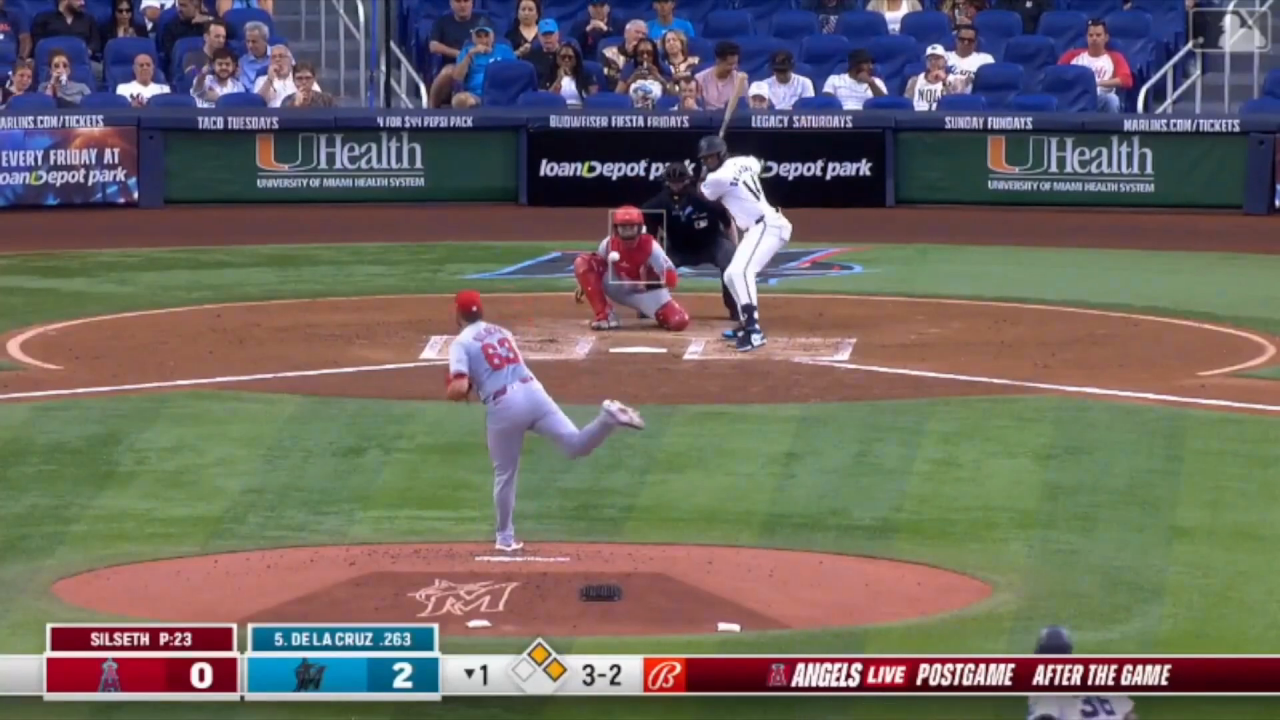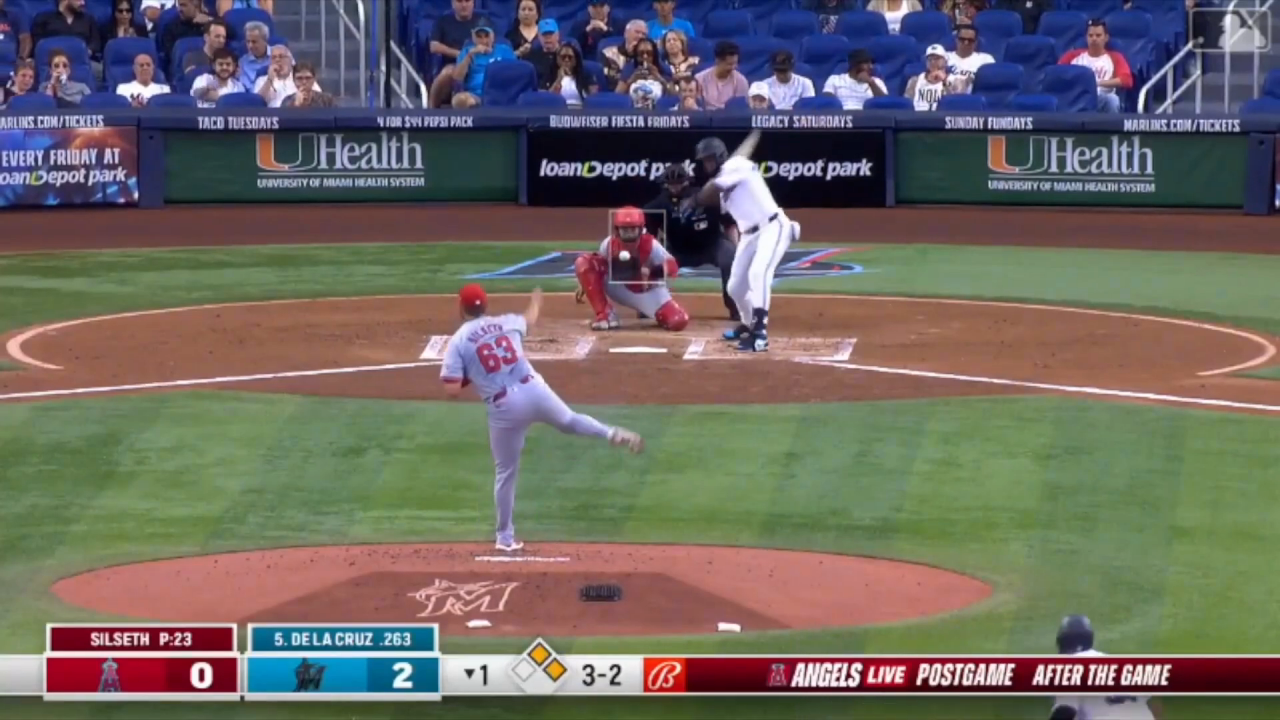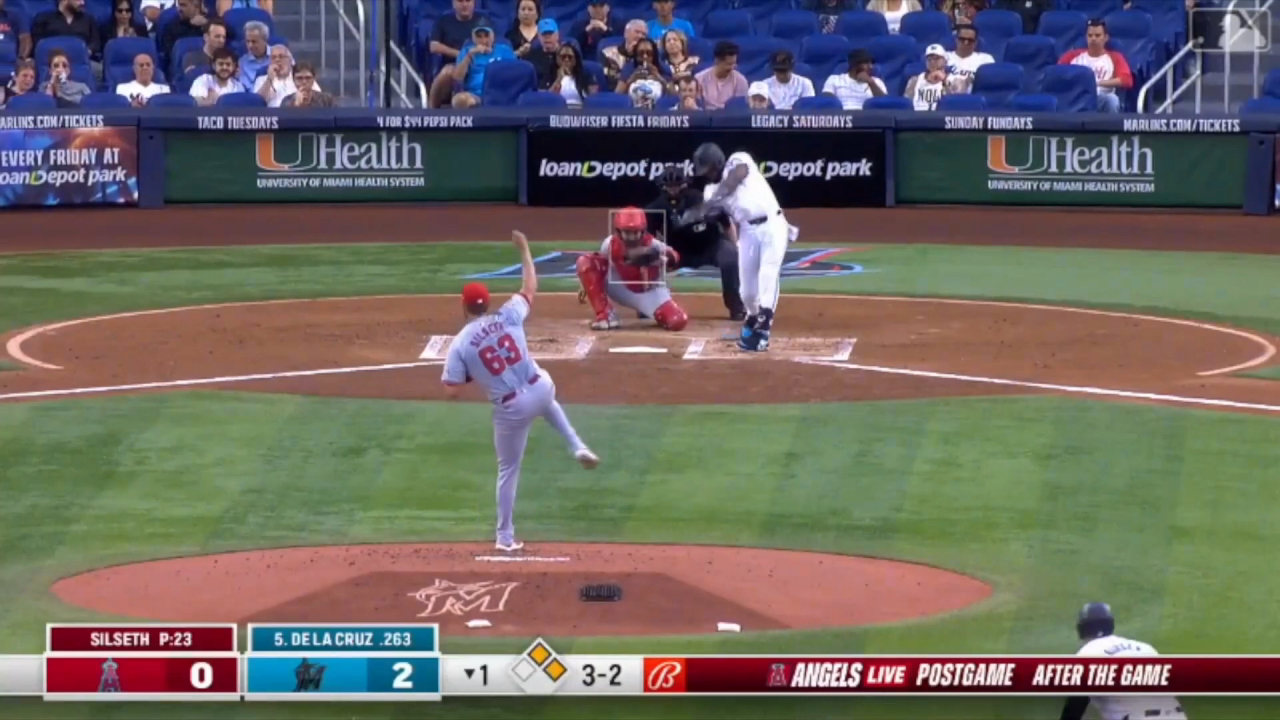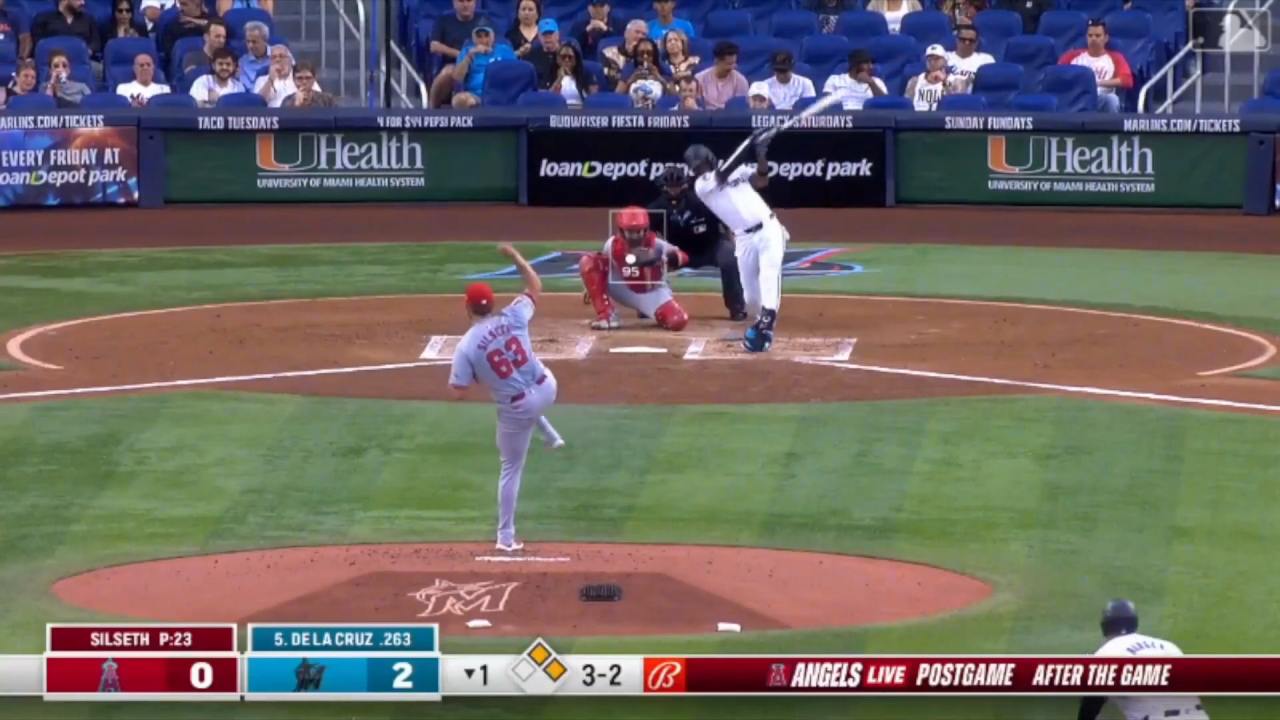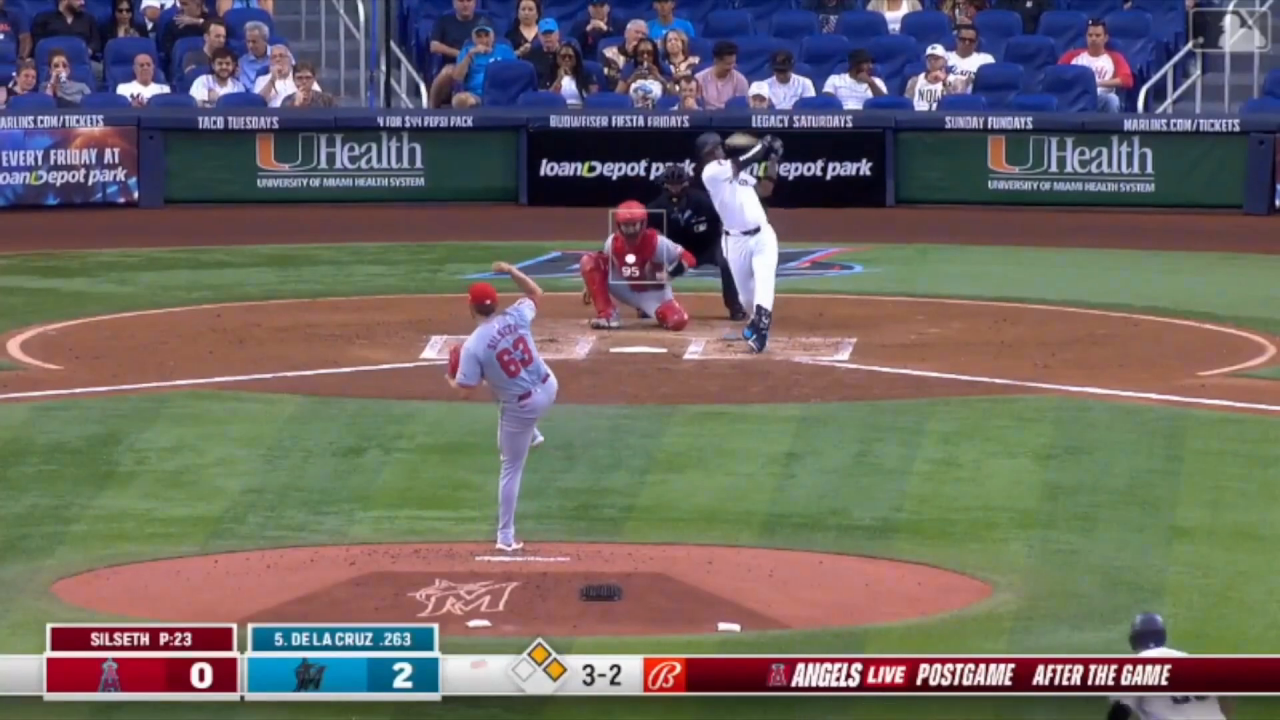
dt=0.1s
person 1, frame 1
left shoulder: (461, 343)
right shoulder: (501, 333)
left elbow: (457, 390)
left wrist: (464, 392)
left hip: (503, 409)
right hip: (532, 394)
left knee: (505, 475)
right knee: (577, 446)
left ankle: (505, 537)
right ankle: (608, 416)
person 1, frame 2
left shoulder: (458, 342)
right shoulder: (505, 323)
left elbow: (452, 391)
right elbow: (530, 319)
left wrist: (467, 380)
right wrist: (536, 300)
left hip: (505, 409)
right hip: (535, 391)
left knee: (506, 474)
right knee: (569, 421)
left ankle: (505, 537)
right ankle: (613, 434)
person 1, frame 3
left shoulder: (459, 344)
right shoulder: (507, 316)
left elbow: (451, 392)
right elbow: (530, 286)
left wrist: (467, 376)
right wrist: (524, 250)
left hip: (511, 409)
right hip: (540, 387)
left knee: (508, 472)
left ankle: (506, 537)
right ankle: (579, 449)
person 1, frame 4
left shoulder: (466, 346)
right shoulder: (512, 317)
left elbow: (459, 392)
right elbow: (535, 286)
left wrist: (464, 378)
right wrist: (516, 256)
left hip: (516, 408)
right hip: (547, 387)
left knee: (511, 470)
left ankle: (506, 537)
right ankle: (553, 439)
person 1, frame 5
left shoulder: (473, 345)
right shoulder: (516, 317)
left elbow: (465, 392)
right elbow: (536, 293)
left wrist: (452, 381)
right wrist: (511, 270)
left hip: (520, 407)
right hip: (549, 388)
left knee: (511, 470)
left ankle: (506, 536)
right ankle: (532, 436)
person 2, frame 1
left shoulder: (718, 177)
right shoulder: (743, 162)
left elbow: (705, 193)
right elbow: (757, 165)
left wrist: (707, 173)
left hip: (767, 227)
right hip: (755, 230)
left knee: (739, 272)
right knee: (731, 276)
left ankle: (754, 331)
right ankle: (748, 325)
person 2, frame 2
left shoulder: (735, 166)
right shoulder: (725, 177)
left elbow: (706, 195)
left wrist: (696, 198)
left hip: (773, 228)
right hip: (751, 235)
left knee: (758, 275)
right knee: (735, 286)
left ankle: (759, 334)
right ankle: (749, 325)
person 2, frame 3
left shoulder: (737, 160)
right shoulder: (711, 189)
left elbow: (739, 174)
right elbow: (708, 209)
left wrist: (714, 200)
right wrist: (697, 213)
left hip: (773, 226)
right hip: (748, 234)
left knee: (768, 276)
right knee: (747, 289)
left ankle: (761, 333)
right ankle: (753, 319)
person 2, frame 4
left shoulder: (734, 169)
right shoulder: (702, 185)
left elbow: (760, 182)
right elbow: (724, 174)
left wrist: (761, 153)
right wrist: (754, 144)
left hip: (768, 231)
right hip: (745, 239)
left knee: (770, 278)
right knee: (751, 292)
left ankle: (764, 333)
right ankle: (760, 321)
person 2, frame 5
left shoulder: (738, 170)
right shoulder: (710, 171)
left elbow: (764, 190)
right elbow: (743, 161)
left wrist: (774, 160)
right wrist: (764, 147)
left hip: (762, 234)
right hip: (737, 240)
left knee: (765, 281)
right knee: (746, 293)
left ankle: (760, 332)
right ankle: (755, 322)
